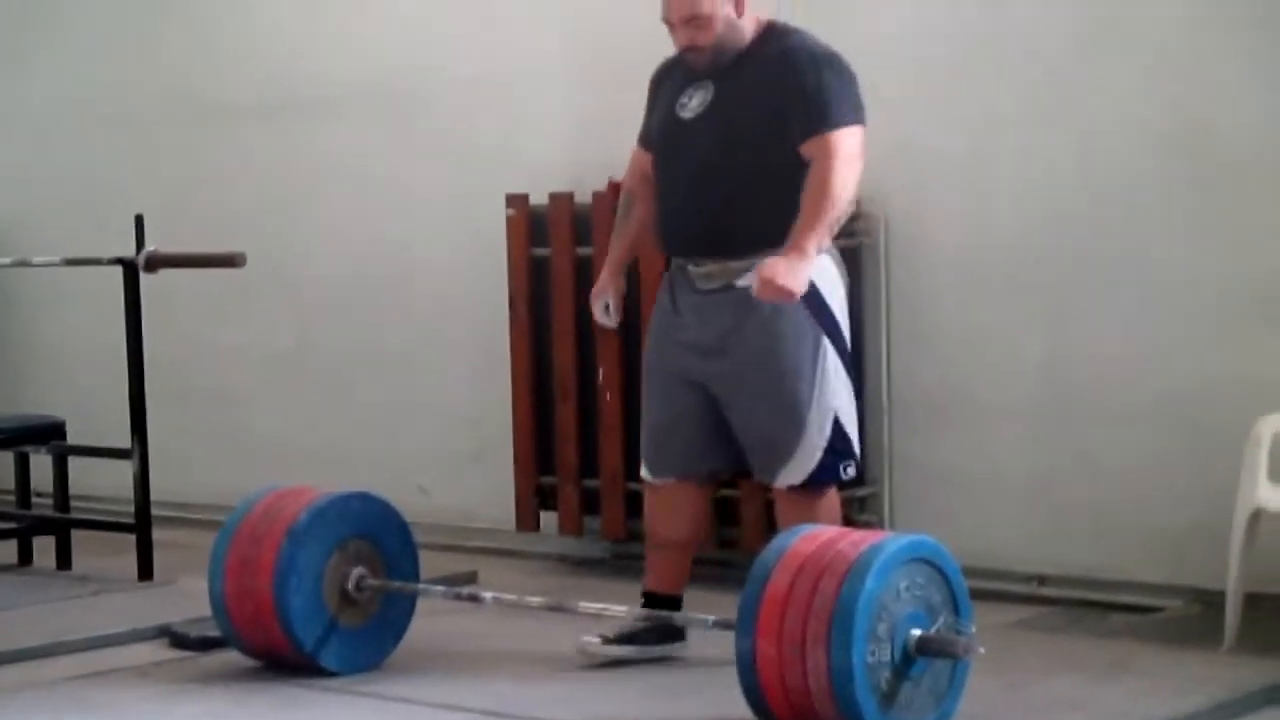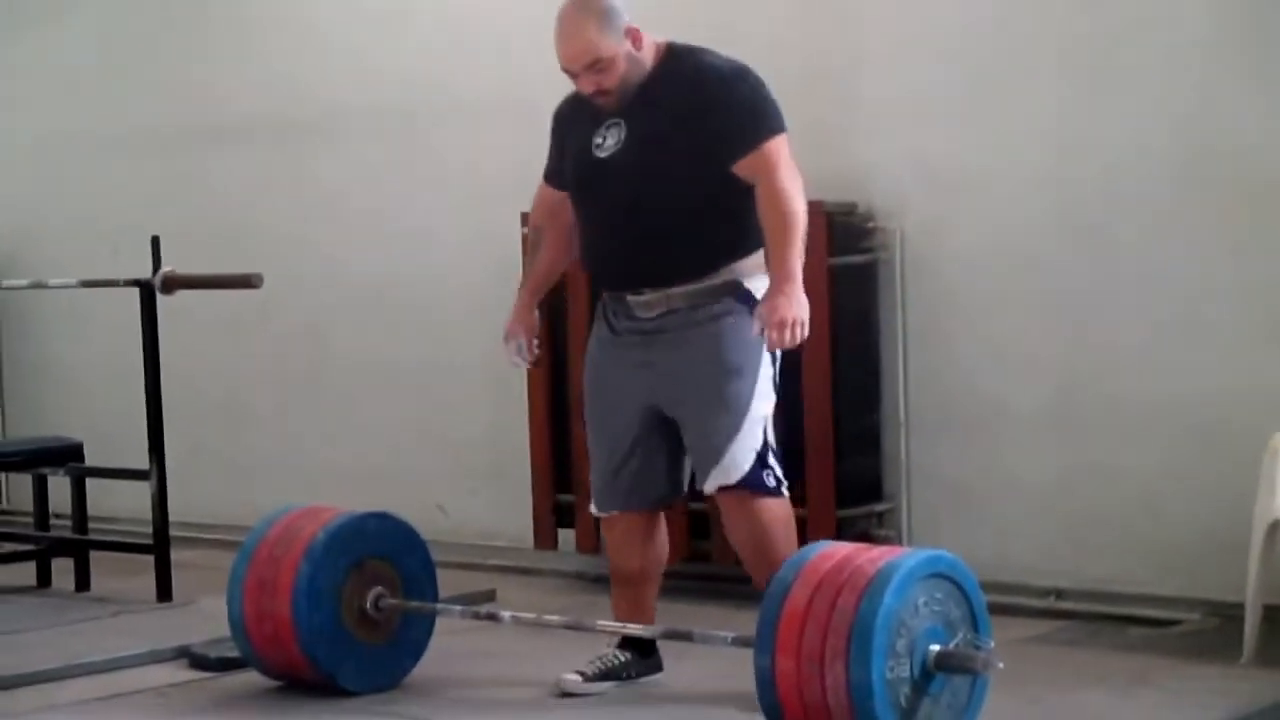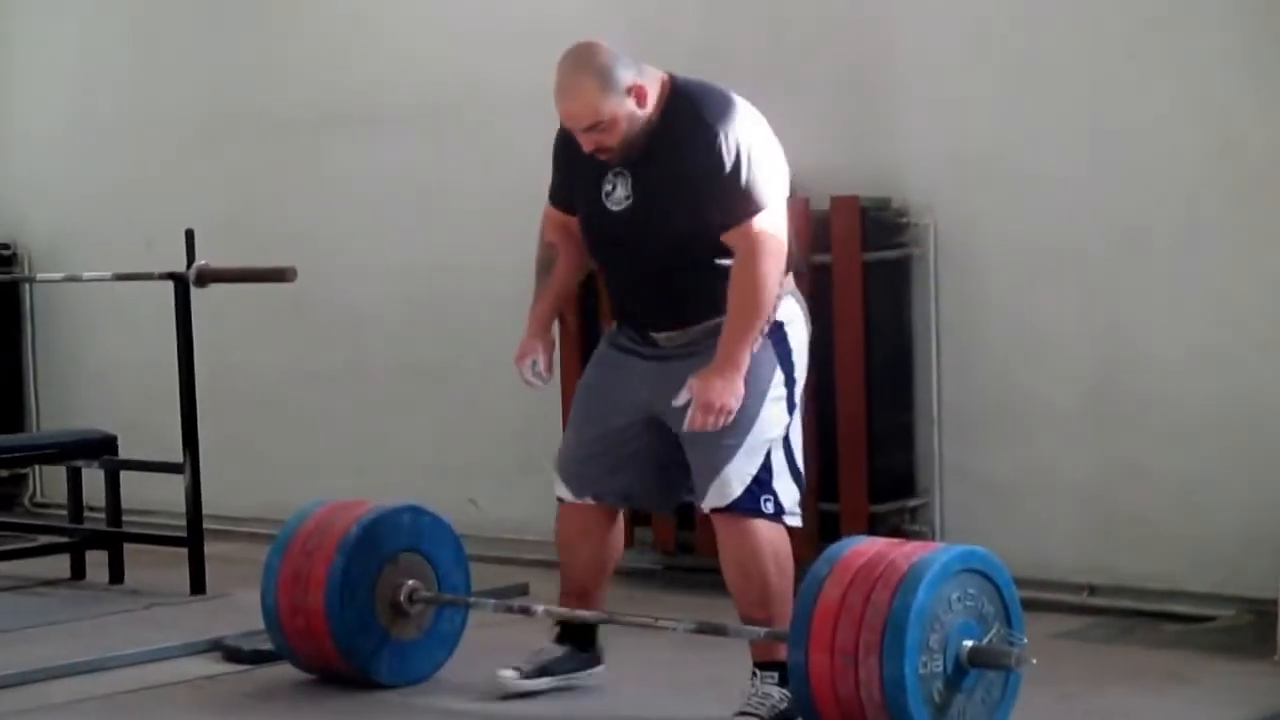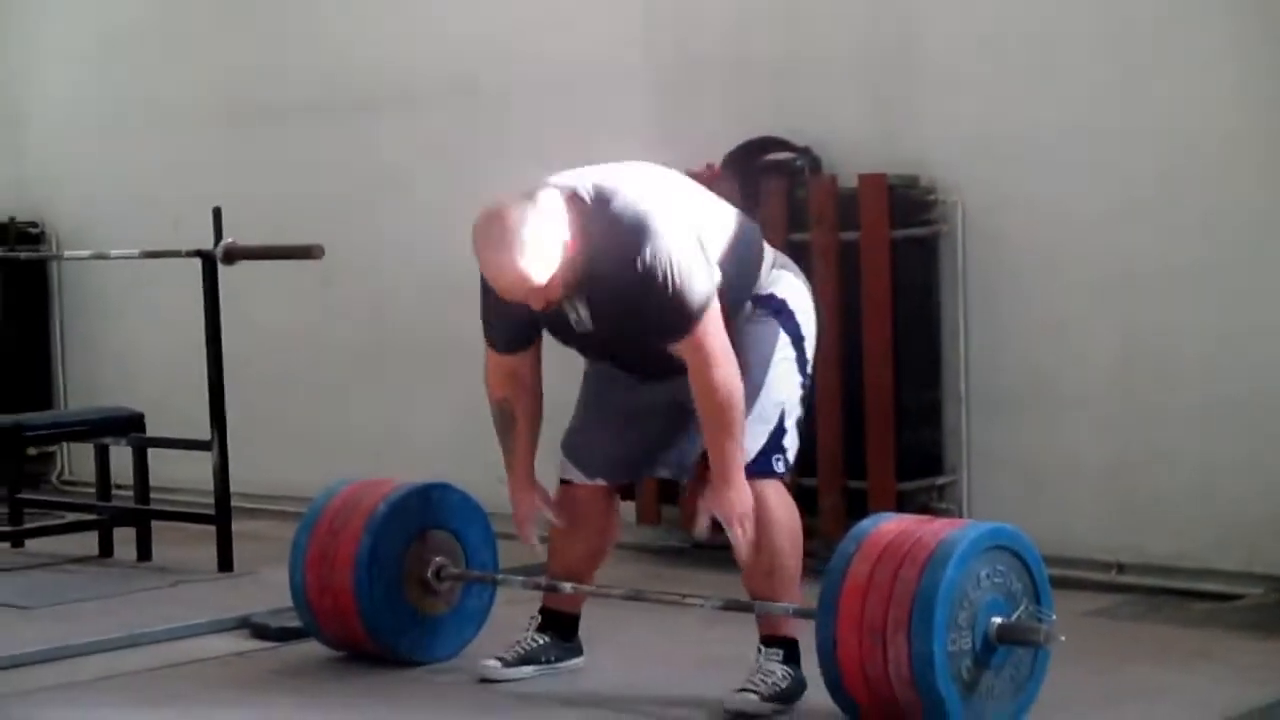
dt=0.5s
person 1, frame 1
left shoulder: (802, 65)
right shoulder: (672, 79)
left elbow: (838, 161)
right elbow: (645, 176)
left wrist: (801, 255)
right wrist: (614, 264)
left hip: (775, 292)
right hip: (686, 294)
left knee: (799, 466)
right knee: (670, 465)
right ankle: (661, 614)
person 1, frame 2
left shoulder: (715, 87)
right shoulder: (577, 116)
left elbow: (777, 181)
right elbow: (555, 215)
left wrist: (787, 282)
right wrist: (527, 302)
left hip: (717, 310)
right hip: (622, 324)
left knee: (740, 477)
right knee: (621, 495)
right ankle: (634, 647)
person 1, frame 3
left shoulder: (719, 130)
right shoulder: (578, 143)
left elbow: (763, 251)
right elbow: (564, 233)
left wrist: (729, 368)
right wrist: (539, 325)
left hip: (733, 337)
right hip: (635, 341)
left knee: (738, 501)
right knee: (583, 487)
right ankle: (576, 640)
person 1, frame 4
left shoulder: (645, 245)
right shoulder: (513, 273)
left elbow: (710, 360)
right elbow: (508, 379)
left wrist: (725, 478)
right wrist: (521, 480)
left hip: (753, 307)
left knee: (753, 469)
right knee: (585, 471)
left ankle: (781, 657)
right ankle: (556, 632)
